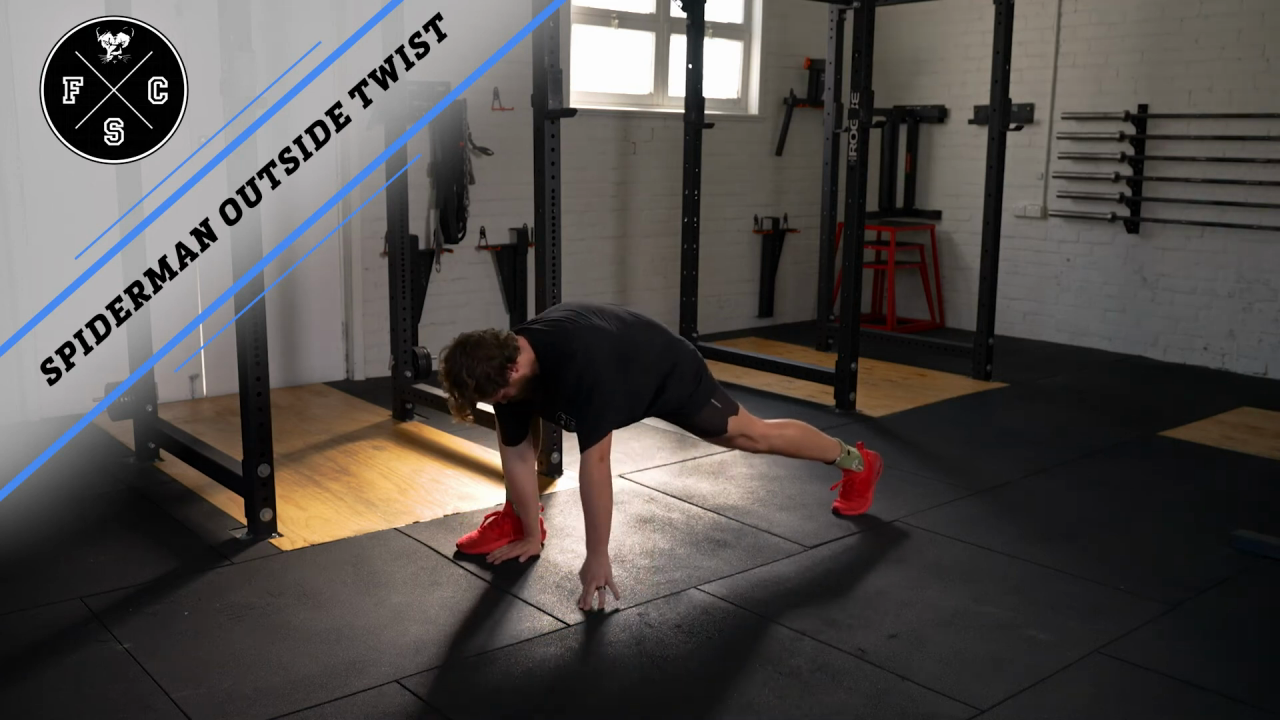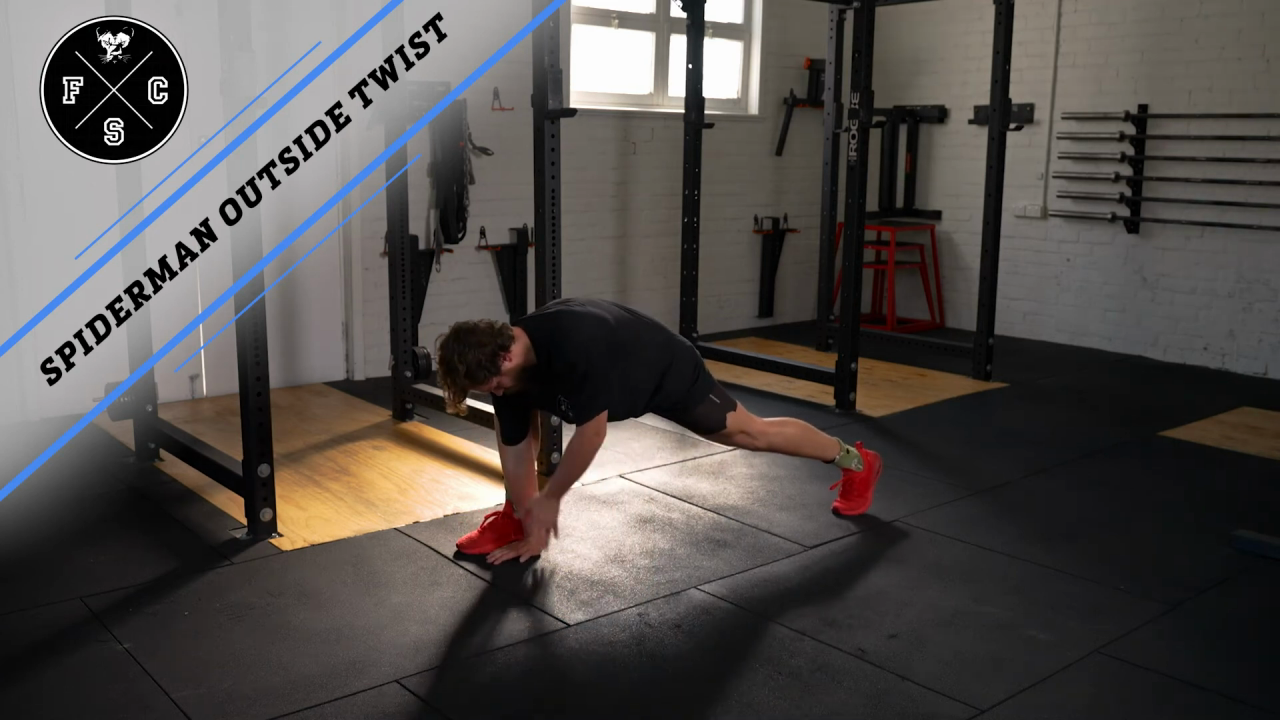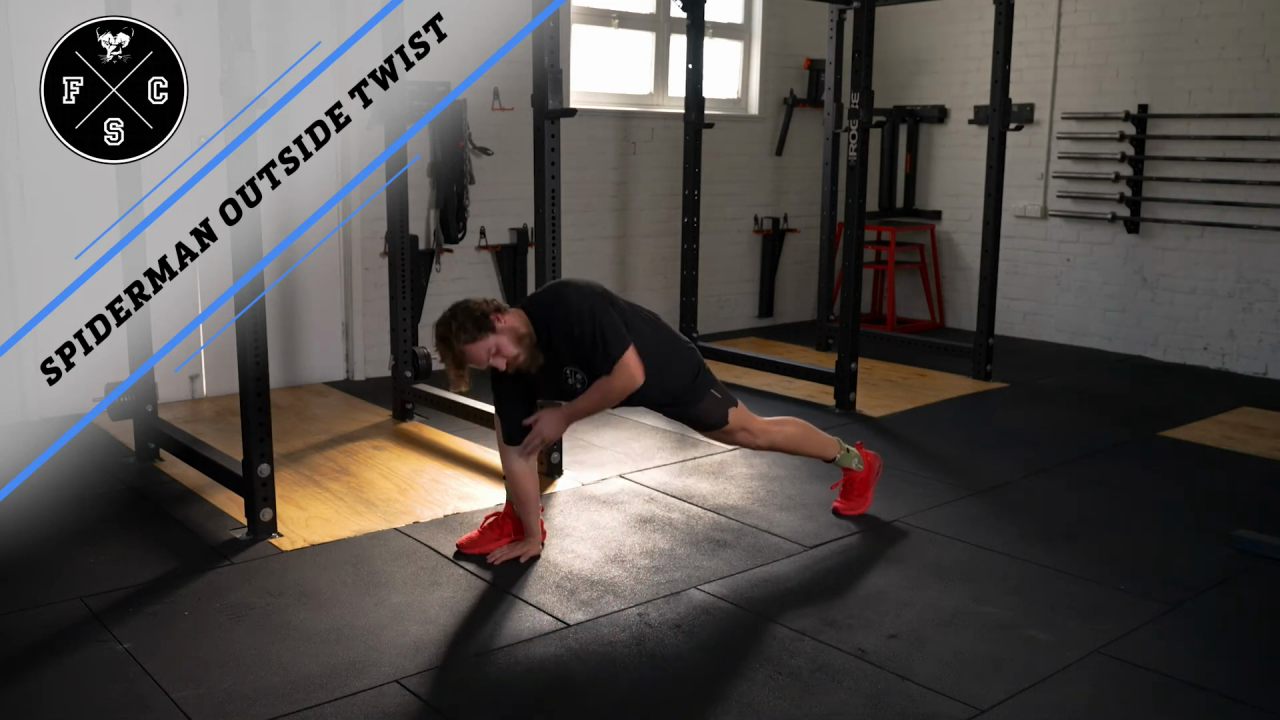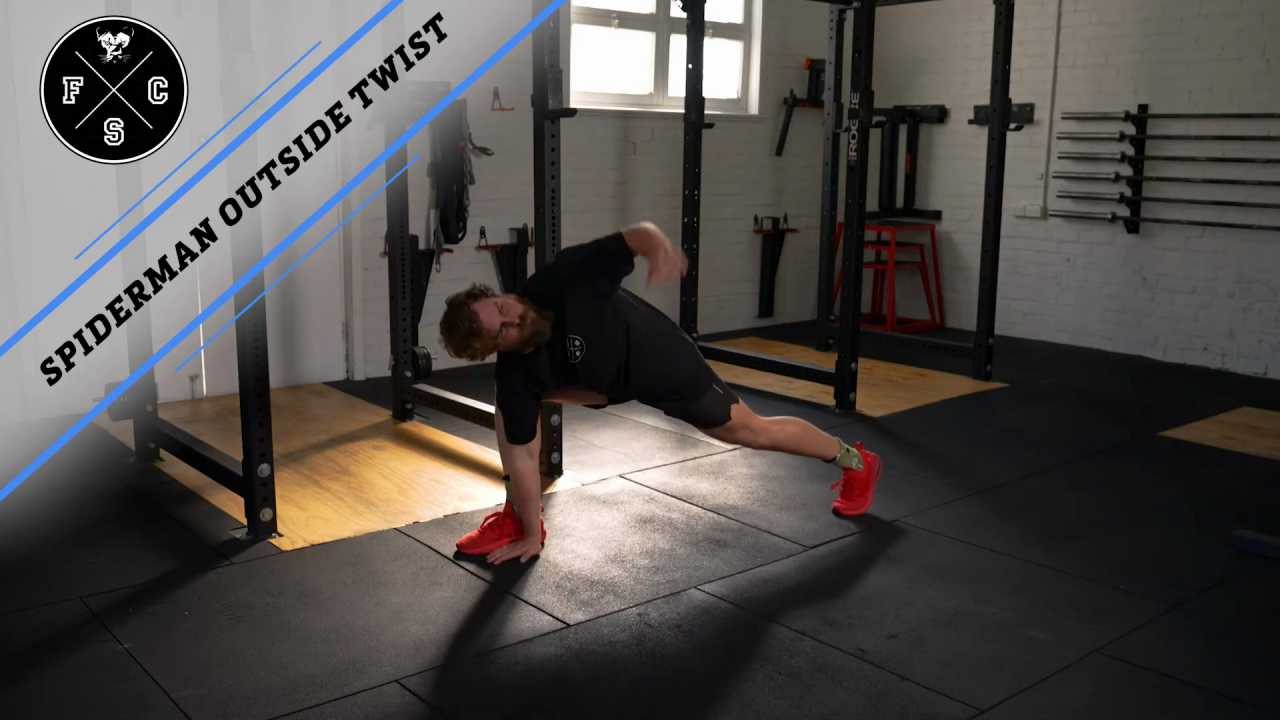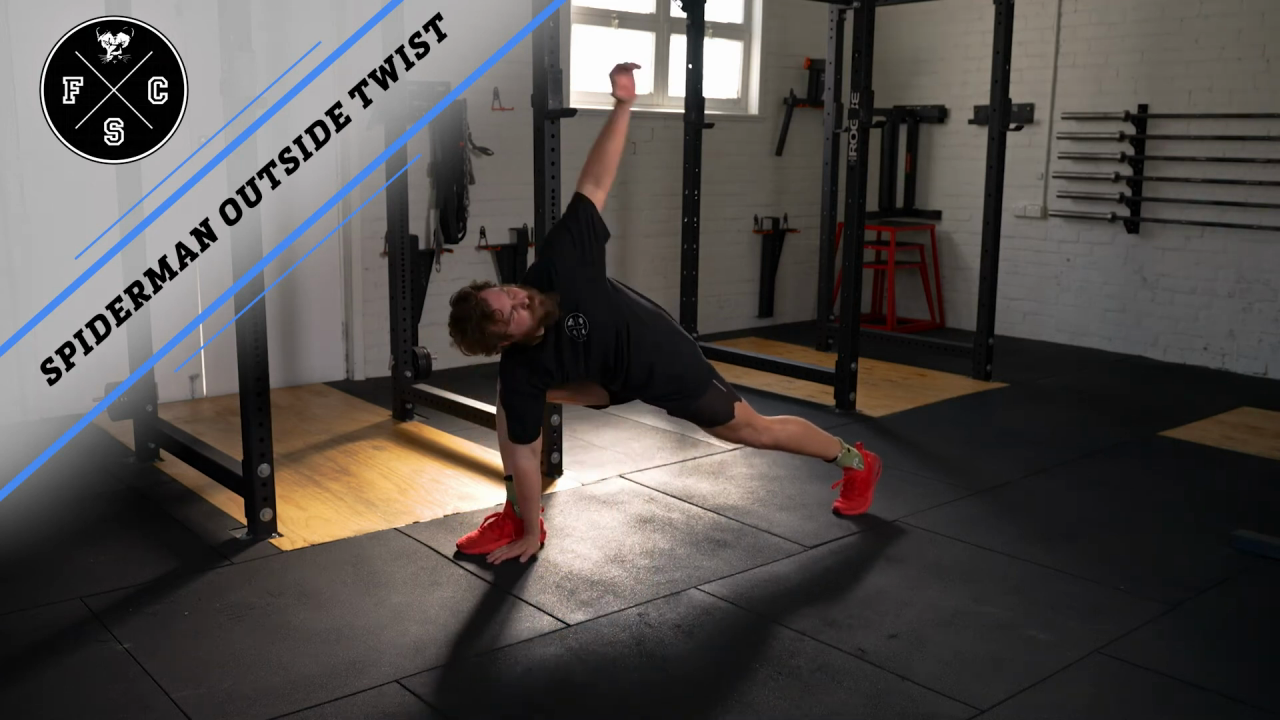
dt=0.4s
person 1, frame 1
left shoulder: (581, 363)
right shoulder: (505, 364)
left elbow: (595, 464)
right elbow: (517, 454)
left wrist: (598, 557)
right wrist: (530, 535)
left hip: (671, 373)
right hip: (624, 374)
left knee: (750, 434)
right knee: (522, 426)
left ankle: (856, 461)
right ankle: (515, 518)
person 1, frame 2
left shoulder: (575, 343)
right shoulder: (504, 367)
left elbow: (591, 435)
right elbow: (516, 450)
left wrist: (550, 500)
right wrist: (528, 533)
left hip: (671, 373)
right hip: (621, 377)
left knee: (750, 432)
right knee: (518, 422)
left ankle: (853, 460)
right ankle: (514, 514)
person 1, frame 3
left shoulder: (569, 303)
right shoulder: (508, 374)
left elbow: (630, 372)
right elbow: (518, 454)
left wrist: (564, 415)
right wrist: (531, 536)
left hip: (667, 370)
left knee: (750, 431)
right knee: (515, 421)
left ankle: (854, 460)
right ankle: (517, 518)
person 1, frame 4
left shoulder: (563, 280)
right shoulder: (511, 384)
left elbow: (637, 235)
right elbow: (521, 457)
left wrist: (659, 247)
right wrist: (531, 530)
left hip: (666, 363)
right hip: (606, 380)
left knee: (752, 430)
right knee: (516, 414)
left ankle: (852, 459)
right ankle: (515, 523)
person 1, frame 5
left shoulder: (559, 267)
right shoulder: (520, 371)
left elbow: (595, 183)
right elbow: (523, 454)
left wrist: (622, 105)
right wrist: (529, 534)
left hip: (671, 362)
right hip: (610, 379)
left knee: (754, 430)
right knee: (511, 400)
left ankle: (854, 461)
right ankle: (517, 517)
